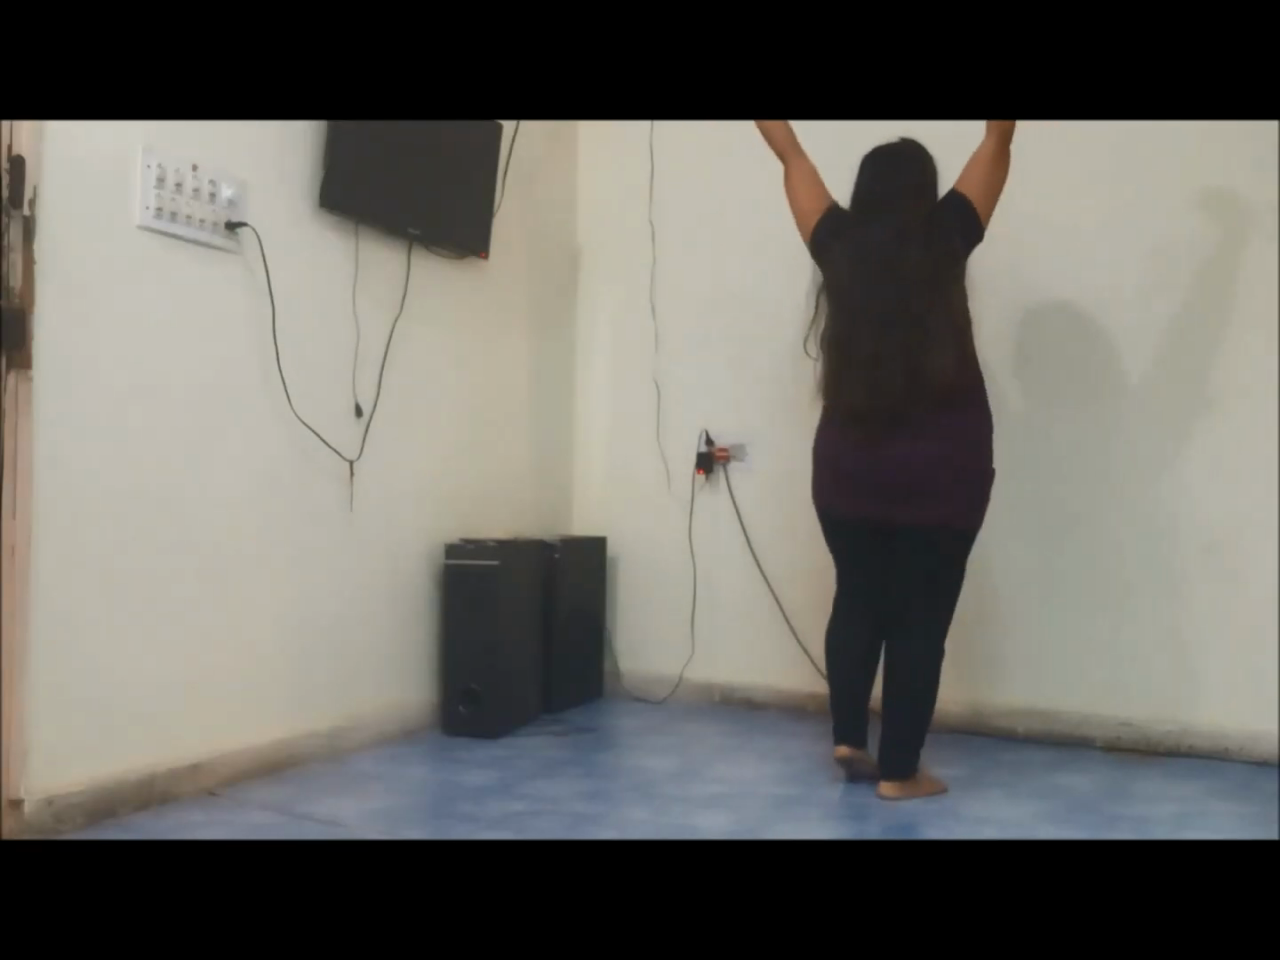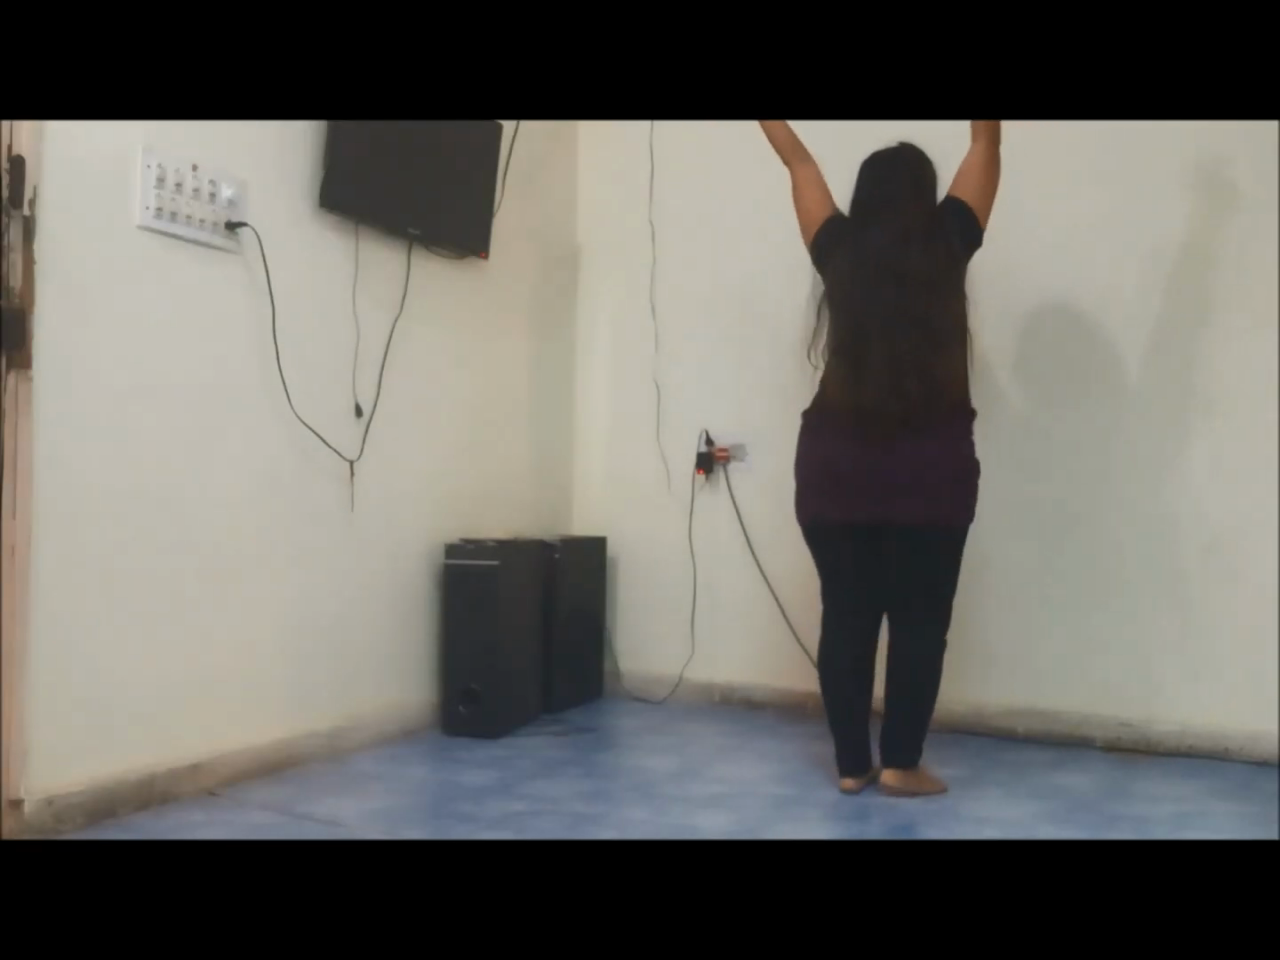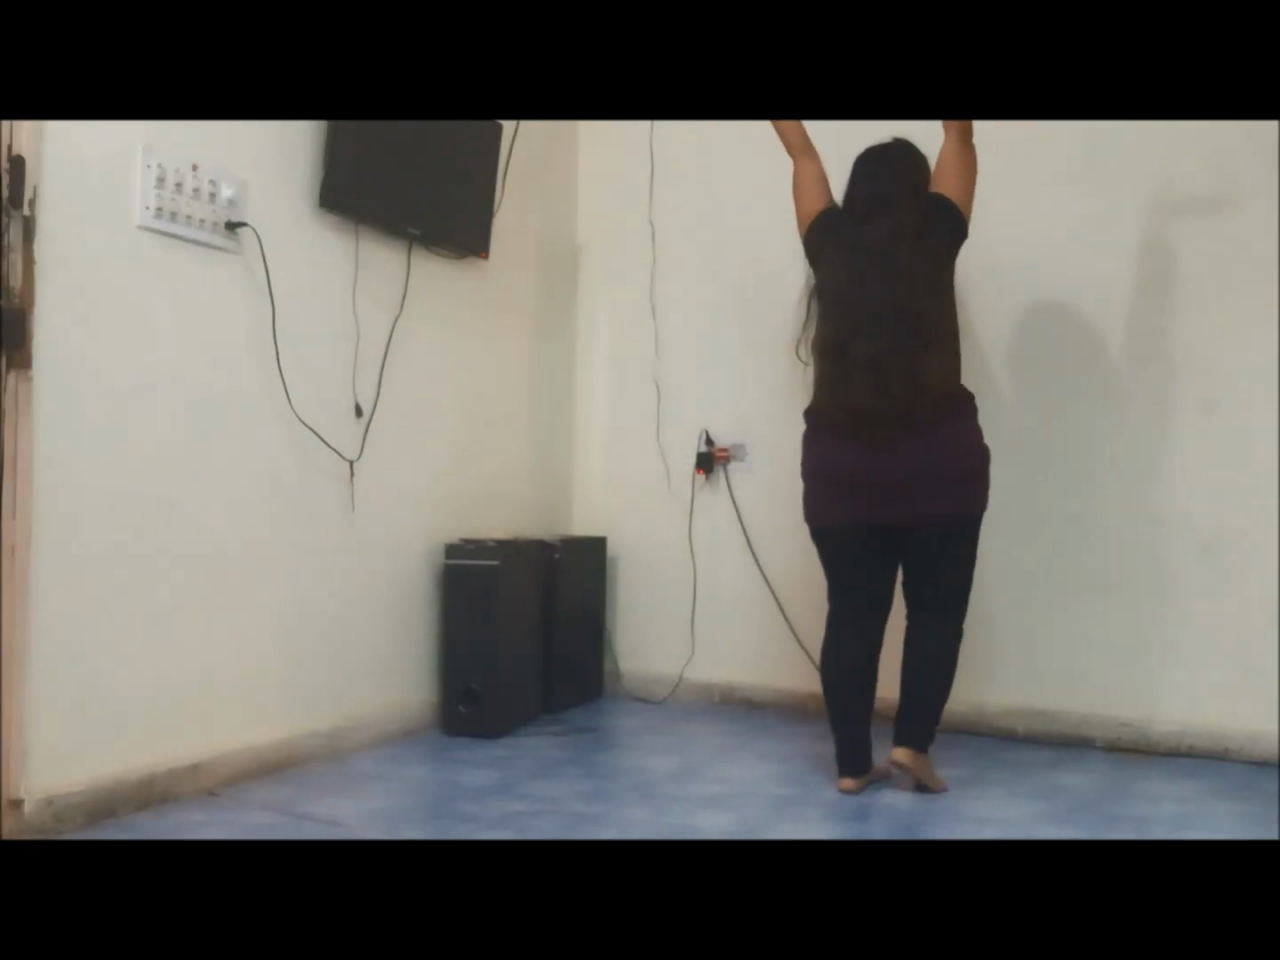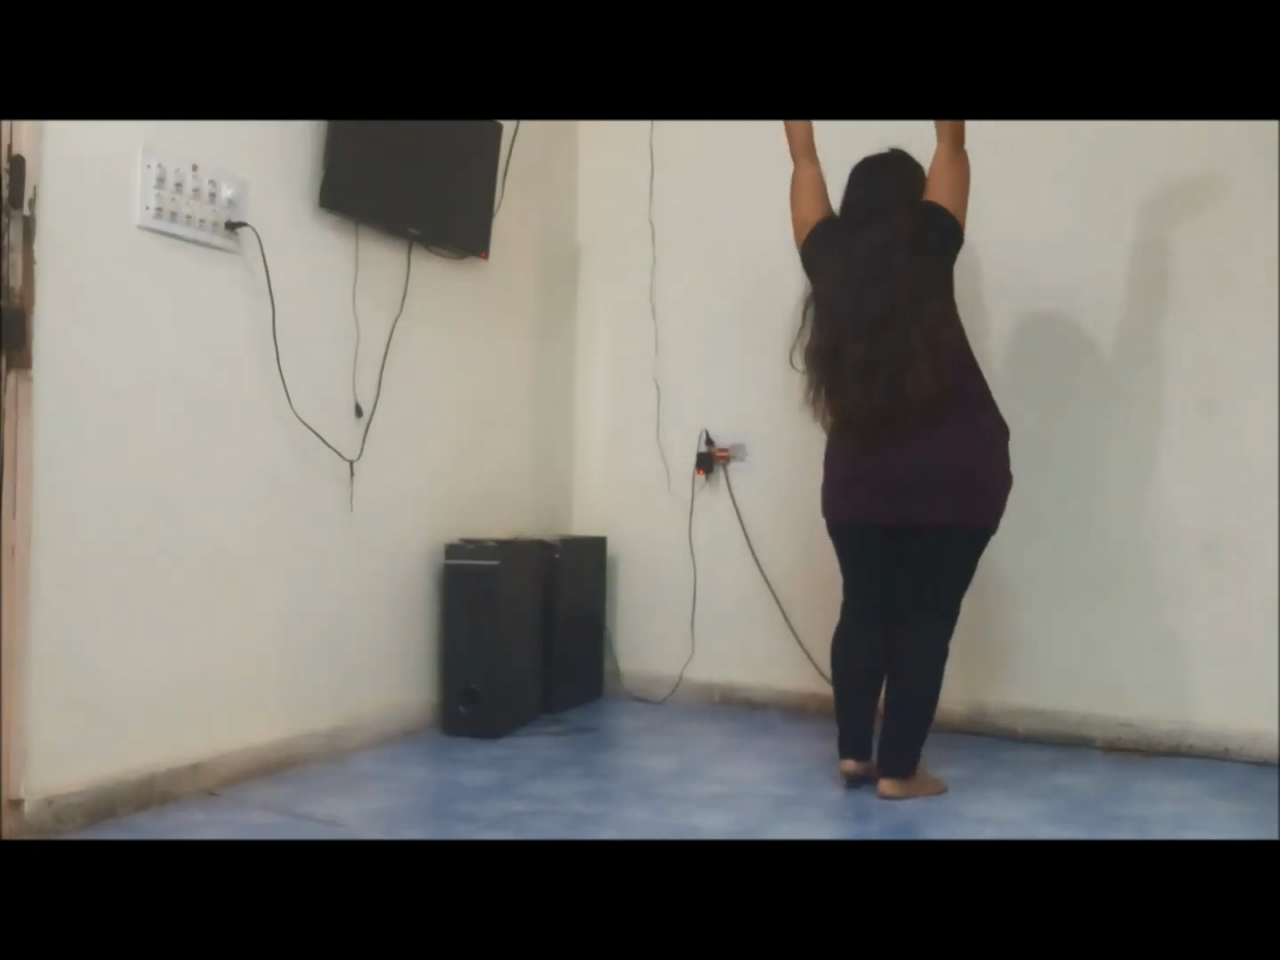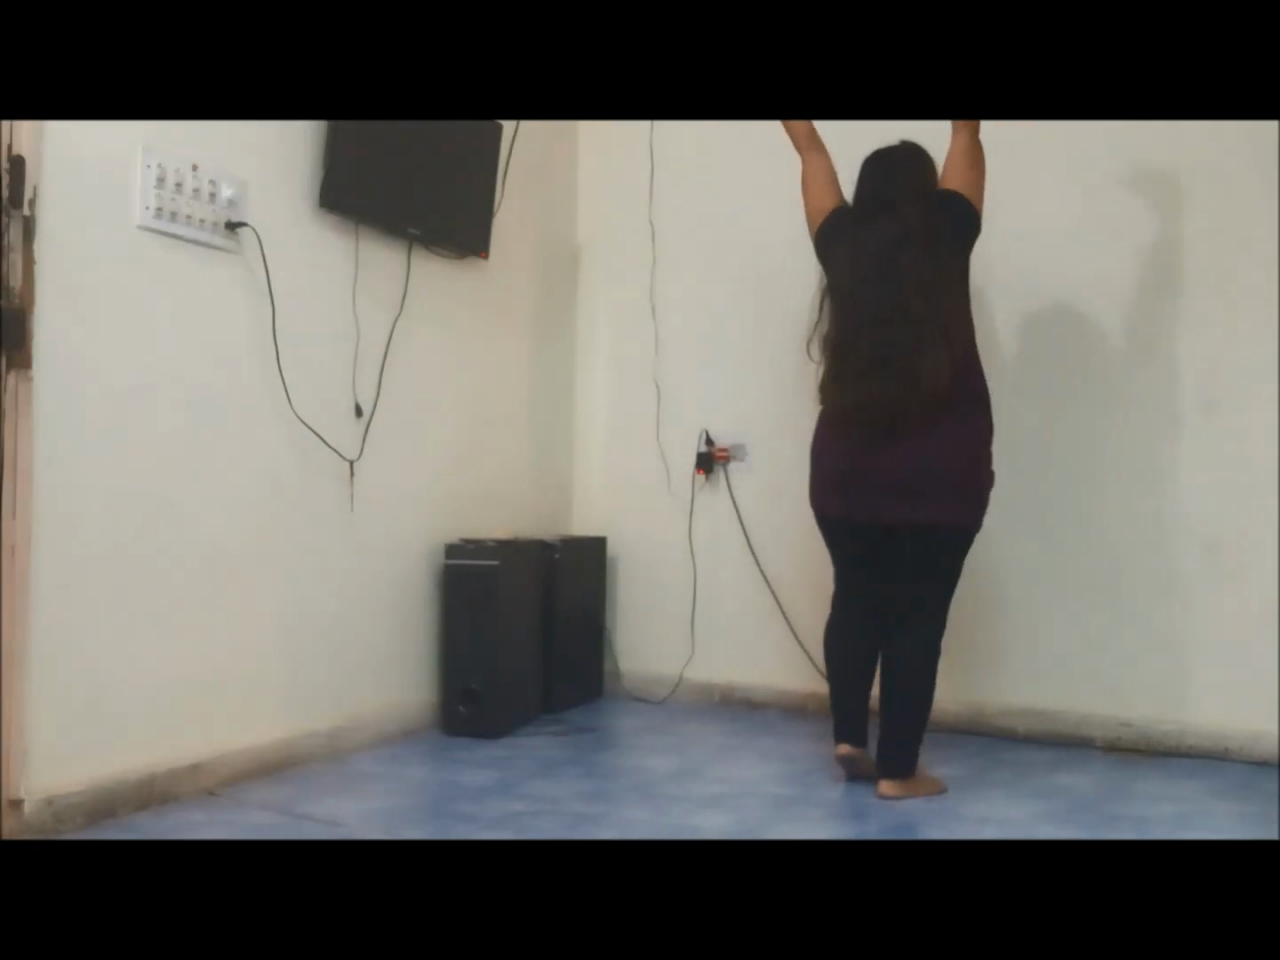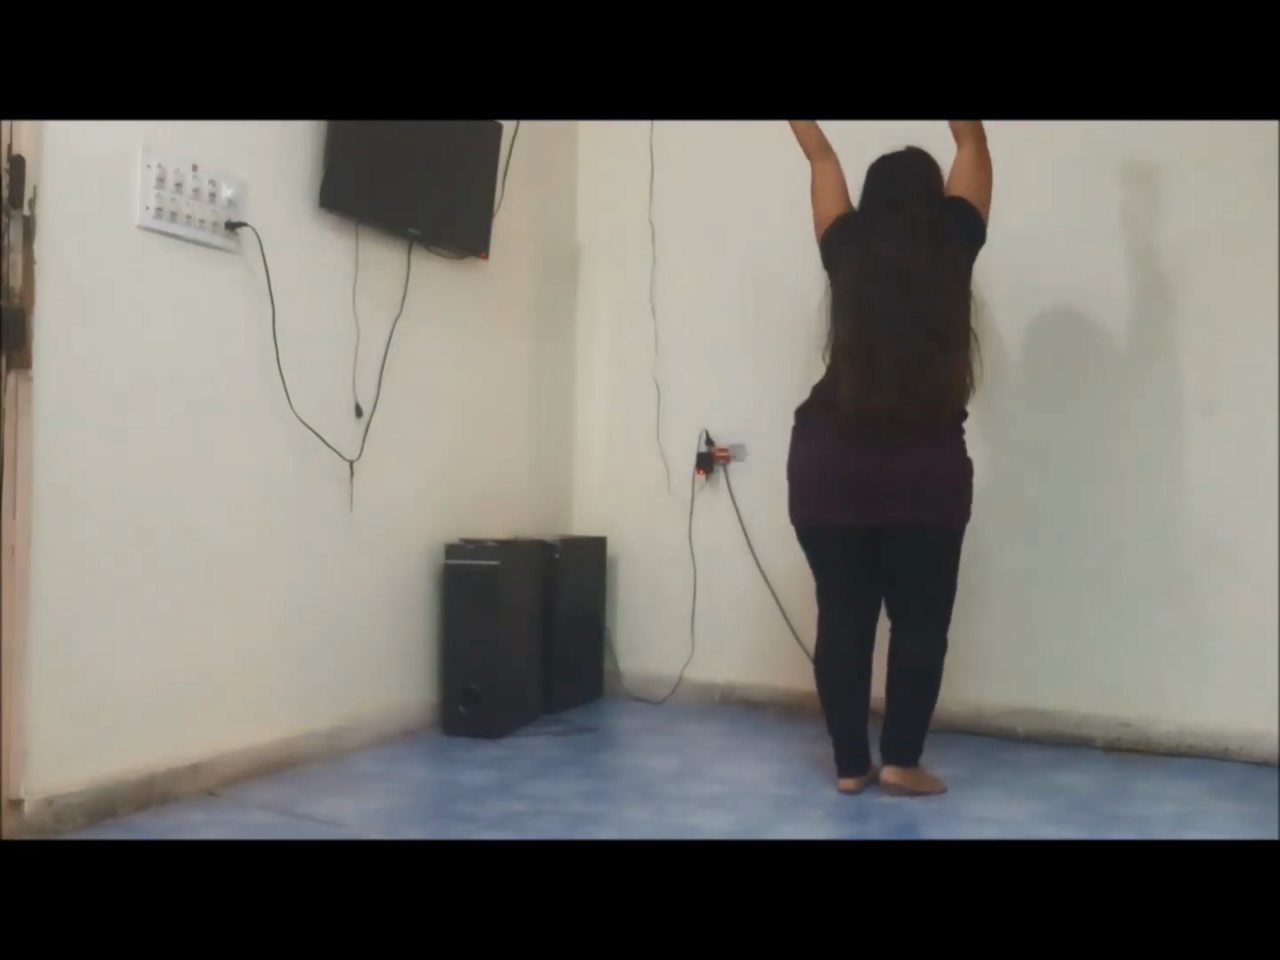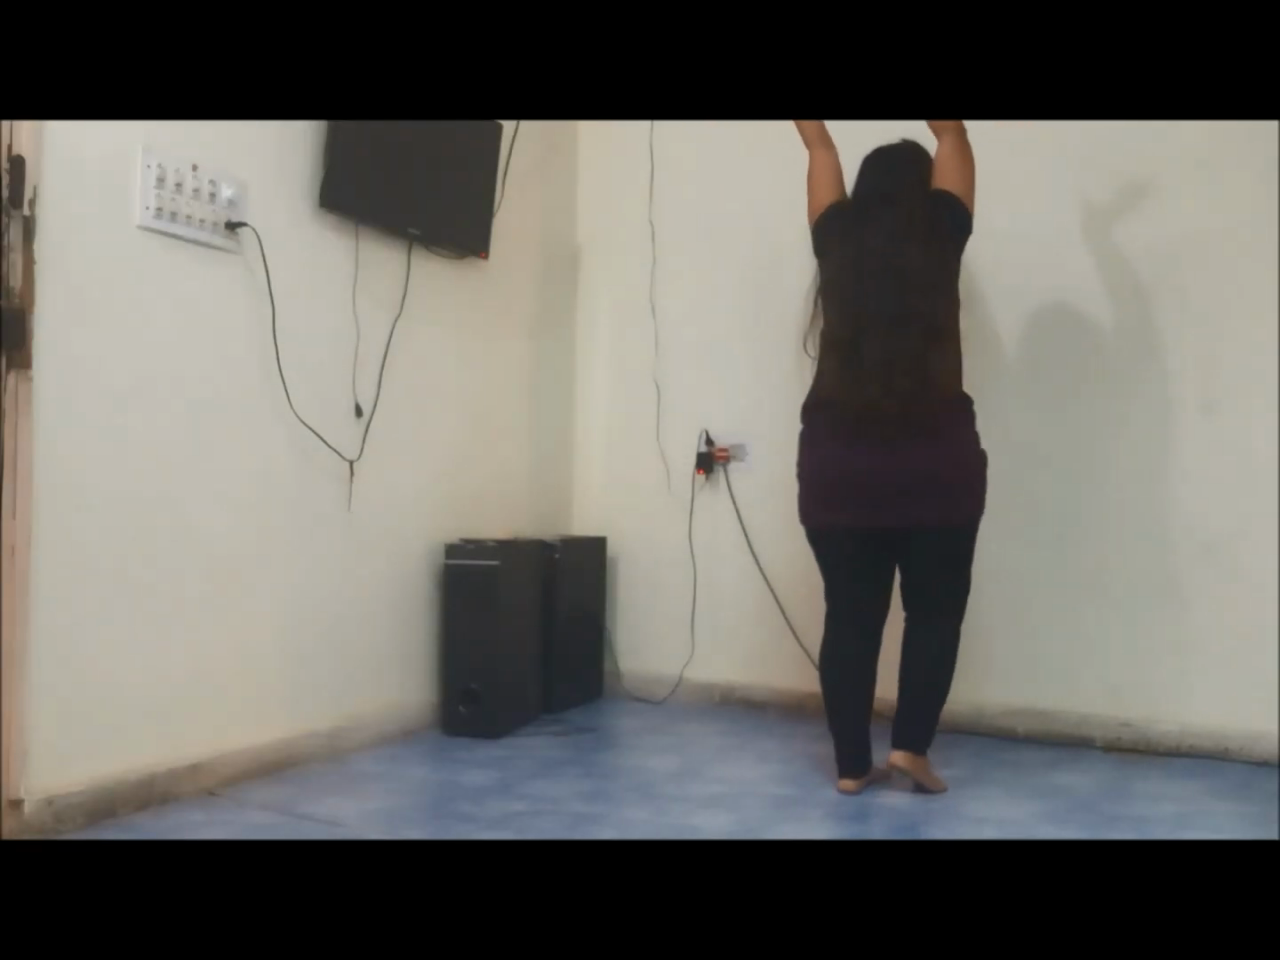
dt=0.3s
person 1, frame 1
left shoulder: (839, 246)
right shoulder: (945, 240)
left elbow: (791, 156)
right elbow: (997, 142)
left hip: (847, 460)
right hip: (938, 466)
left knee: (857, 602)
right knee: (919, 619)
left ankle: (848, 741)
right ankle: (900, 770)
person 1, frame 2
left shoulder: (838, 250)
right shoulder: (946, 245)
left elbow: (796, 159)
right elbow: (985, 143)
left wrist: (779, 133)
left hip: (834, 467)
right hip: (927, 471)
left knee: (845, 616)
right knee: (919, 619)
left ankle: (851, 763)
right ankle: (901, 763)
person 1, frame 3
left shoulder: (830, 246)
right shoulder: (933, 242)
left elbow: (801, 151)
right elbow: (959, 142)
left hip: (841, 468)
right hip: (939, 467)
left knee: (852, 615)
right knee: (936, 611)
left ankle: (851, 762)
right ankle: (912, 744)
person 1, frame 4
left shoulder: (827, 256)
right shoulder: (929, 249)
left elbow: (804, 158)
right elbow: (951, 146)
left hip: (859, 471)
right hip: (952, 471)
left knee: (864, 612)
right knee: (925, 620)
left ankle: (854, 751)
right ankle: (898, 768)
person 1, frame 5
left shoulder: (842, 244)
right shoulder: (945, 238)
left elbow: (812, 151)
right elbow: (966, 137)
left hip: (846, 459)
right hip: (939, 467)
left knee: (856, 602)
right knee: (915, 618)
left ankle: (849, 739)
right ankle: (898, 769)
person 1, frame 6
left shoulder: (846, 247)
right shoulder: (951, 246)
left elbow: (822, 159)
right elbow: (972, 146)
left wrist: (807, 133)
left hip: (828, 464)
right hip: (924, 471)
left knee: (842, 615)
right knee: (919, 619)
left ankle: (850, 763)
right ankle: (901, 759)
person 1, frame 7
left shoulder: (837, 240)
right shoulder: (938, 238)
left elbow: (819, 146)
right elbow: (953, 141)
left hip: (838, 465)
right hip: (936, 465)
left knee: (850, 616)
right knee: (934, 612)
left ankle: (851, 763)
right ankle: (909, 746)
